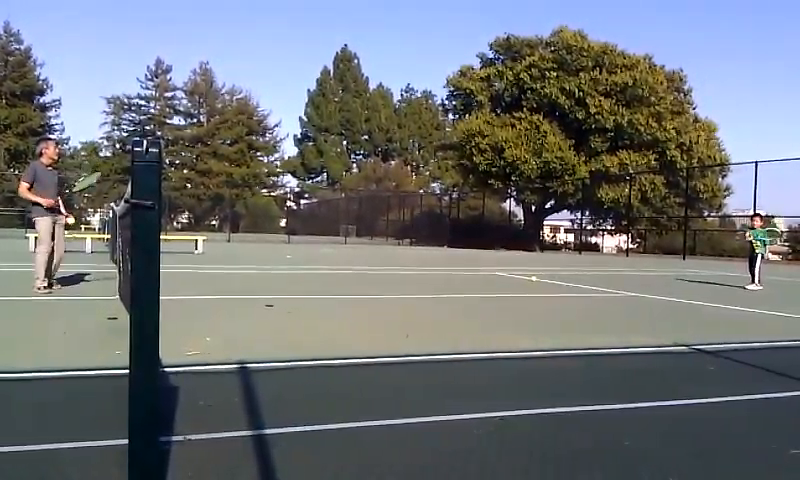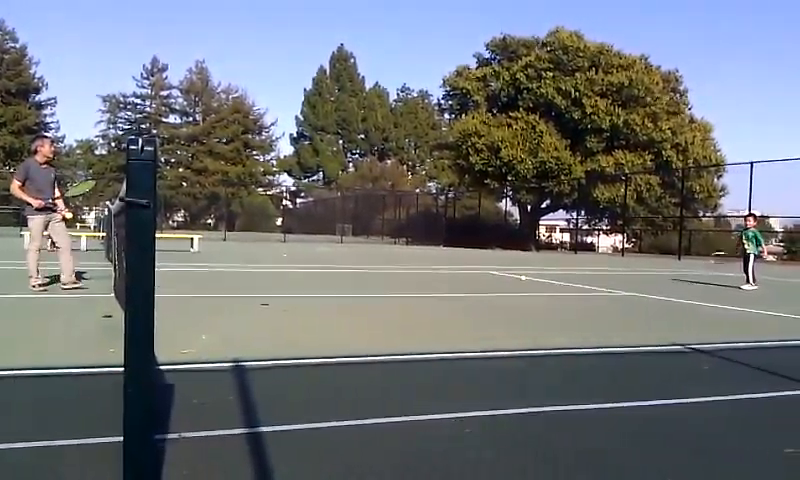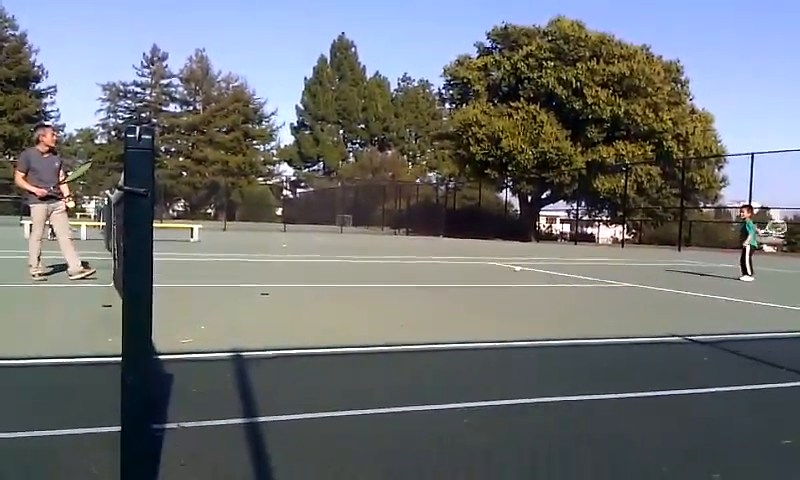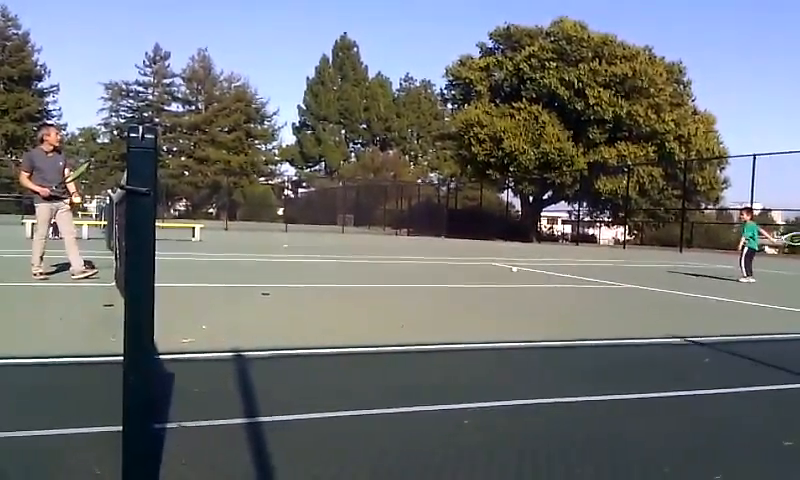
dt=0.3s
person 1, frame 1
left shoulder: (54, 170)
right shoulder: (34, 167)
right elbow: (22, 191)
left wrist: (64, 212)
right wrist: (41, 200)
left hip: (57, 214)
right hip: (42, 214)
left knee: (59, 248)
right knee: (44, 248)
left ankle: (49, 279)
right ankle: (40, 283)
person 1, frame 2
left shoulder: (51, 168)
right shoulder: (26, 165)
right elbow: (14, 188)
left wrist: (62, 208)
right wrist: (31, 200)
left hip: (53, 213)
right hip: (36, 213)
left knee: (65, 243)
right knee: (35, 247)
left ankle: (68, 279)
right ankle: (35, 280)
person 1, frame 3
left shoulder: (56, 157)
right shoulder: (27, 155)
right elbow: (18, 179)
left wrist: (67, 196)
right wrist: (35, 190)
left hip: (57, 202)
right hip: (39, 202)
left knee: (65, 235)
right knee: (37, 236)
left ankle: (75, 269)
right ankle: (35, 269)
person 1, frame 4
left shoulder: (60, 156)
right shoulder: (31, 155)
left elbow: (68, 176)
right elbow: (23, 179)
left wrist: (74, 192)
right wrist: (38, 189)
left hip: (62, 201)
right hip: (44, 202)
left knee: (70, 234)
right knee: (41, 235)
left ankle: (78, 268)
right ankle: (36, 269)
